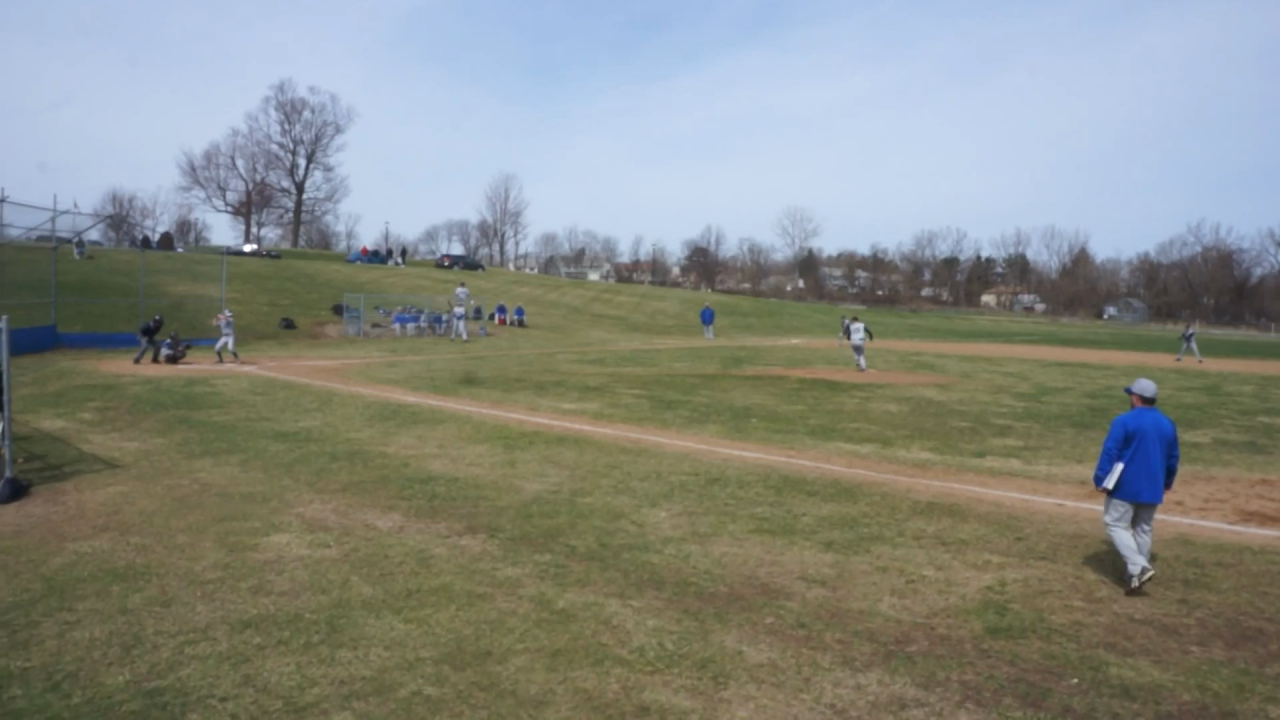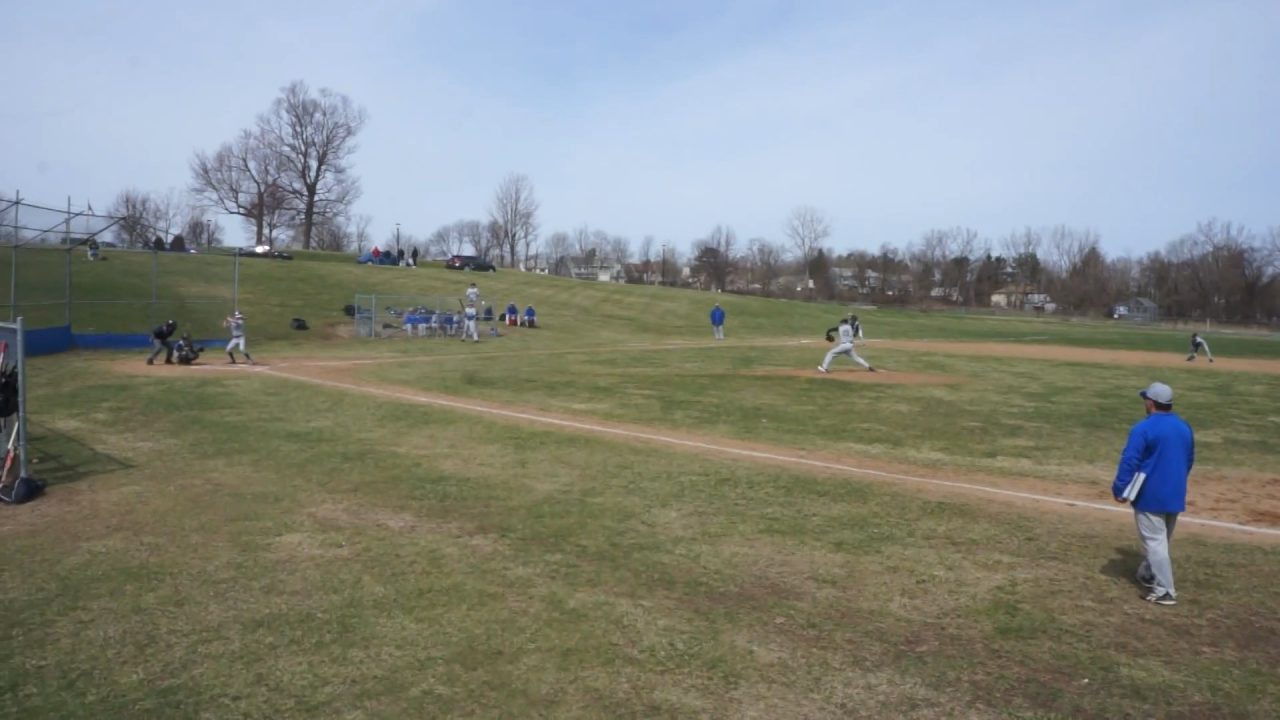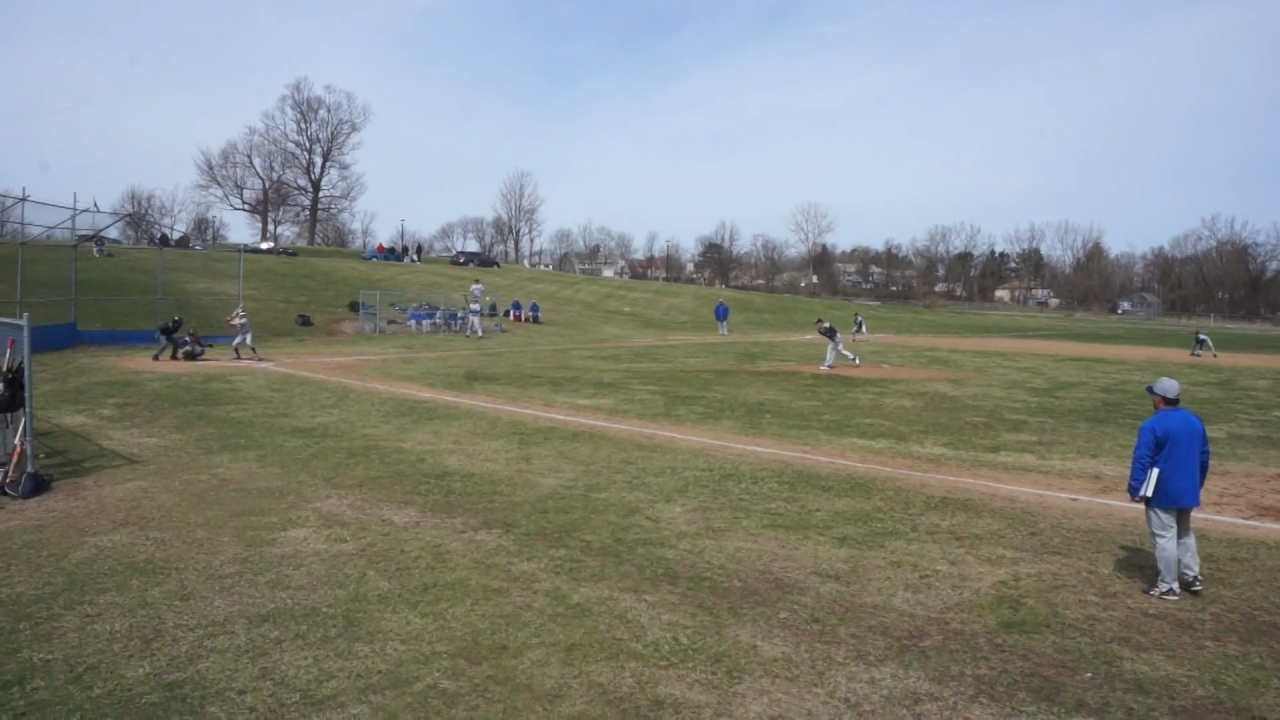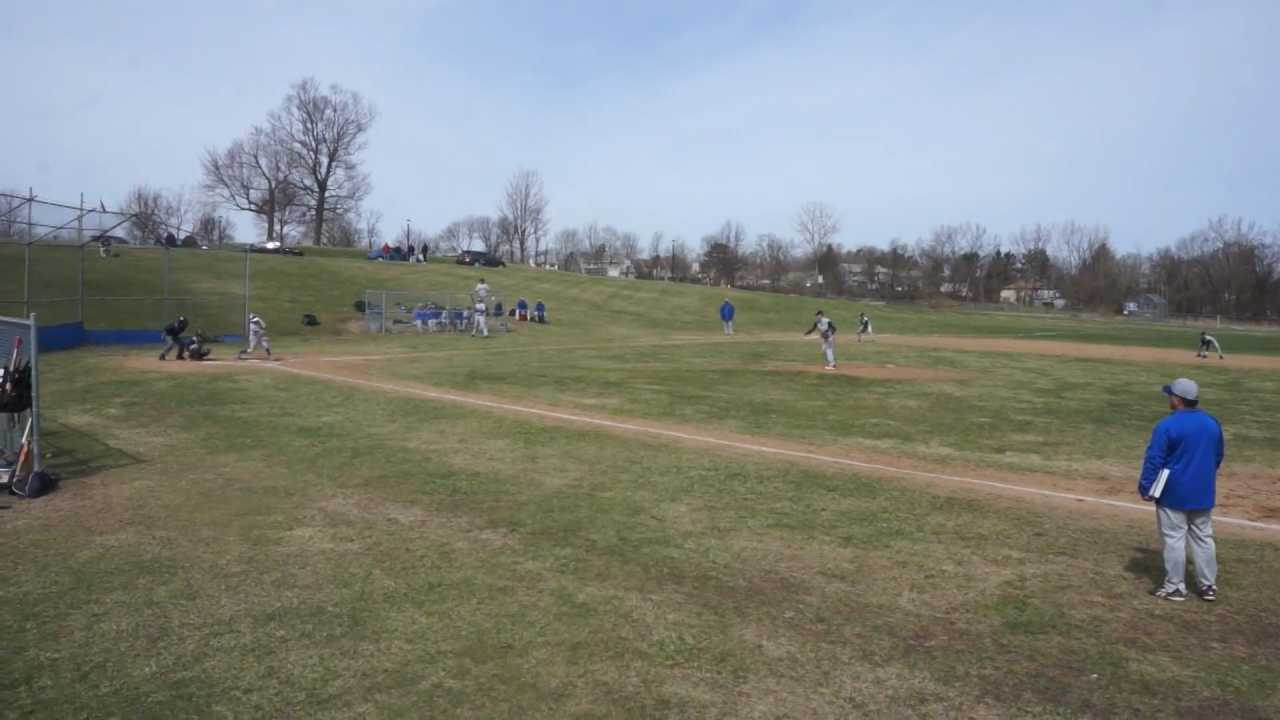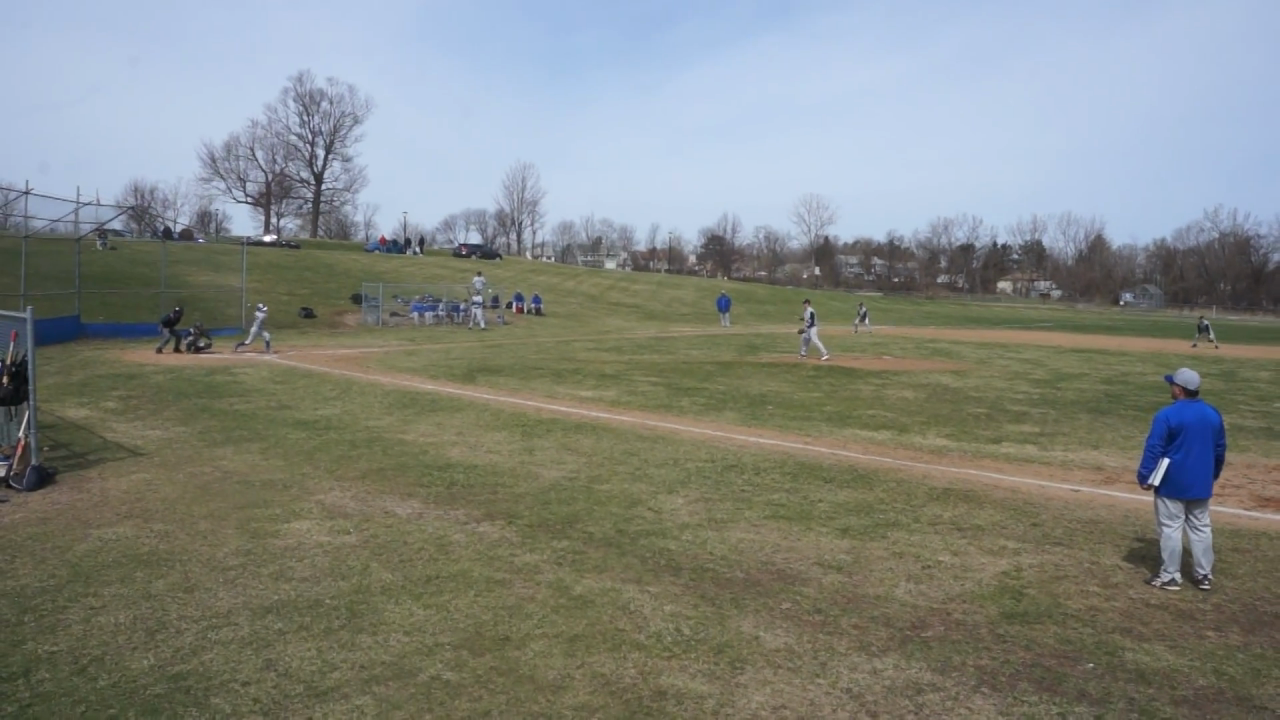
dt=0.4s
person 1, frame 1
left shoulder: (1125, 420)
right shoulder: (1167, 424)
left elbow: (1110, 452)
right elbow: (1173, 457)
left wrist: (1100, 480)
right wrist: (1167, 482)
left hip: (1124, 486)
right hip: (1152, 488)
left knee: (1117, 526)
right knee: (1143, 531)
left ankle: (1139, 568)
right ankle: (1136, 574)
person 1, frame 2
left shoulder: (1144, 428)
right shoulder: (1185, 428)
left elbow: (1129, 462)
right elbow: (1189, 461)
left wrist: (1120, 490)
left hip: (1150, 495)
right hip: (1176, 495)
left knee: (1155, 541)
right knee: (1161, 539)
left ankle: (1164, 591)
right ankle: (1147, 574)
person 1, frame 3
left shoulder: (1152, 425)
right shoulder: (1195, 421)
left elbow: (1141, 460)
right elbow: (1204, 455)
left wrist: (1136, 489)
right wrist: (1198, 482)
left hip: (1162, 492)
right hip: (1188, 490)
left knee: (1164, 537)
right knee: (1184, 534)
left ankle: (1168, 586)
right ankle: (1192, 577)
person 1, frame 4
left shoulder: (1167, 425)
right shoulder: (1212, 424)
left elbow: (1153, 459)
right elbow: (1218, 457)
left wrist: (1146, 488)
left hip: (1174, 493)
right hip: (1203, 493)
left knee: (1174, 539)
right knee: (1204, 538)
left ankle: (1174, 587)
right ankle: (1208, 586)
person 1, frame 5
left shoulder: (1167, 415)
right shoulder: (1213, 414)
left elbow: (1153, 449)
right elbow: (1220, 449)
left wrist: (1144, 476)
right wrist: (1214, 474)
left hip: (1172, 484)
right hip: (1201, 483)
left knee: (1170, 529)
right knee: (1201, 528)
left ankle: (1170, 576)
right ankle: (1204, 575)
